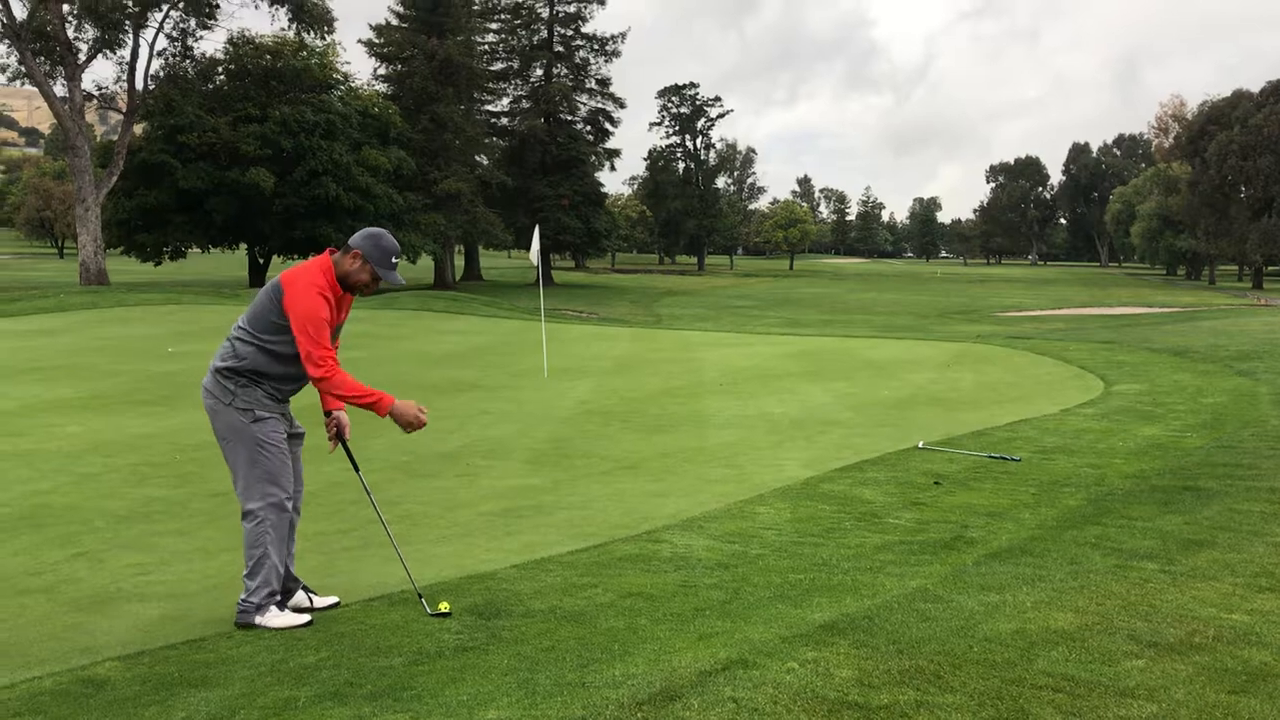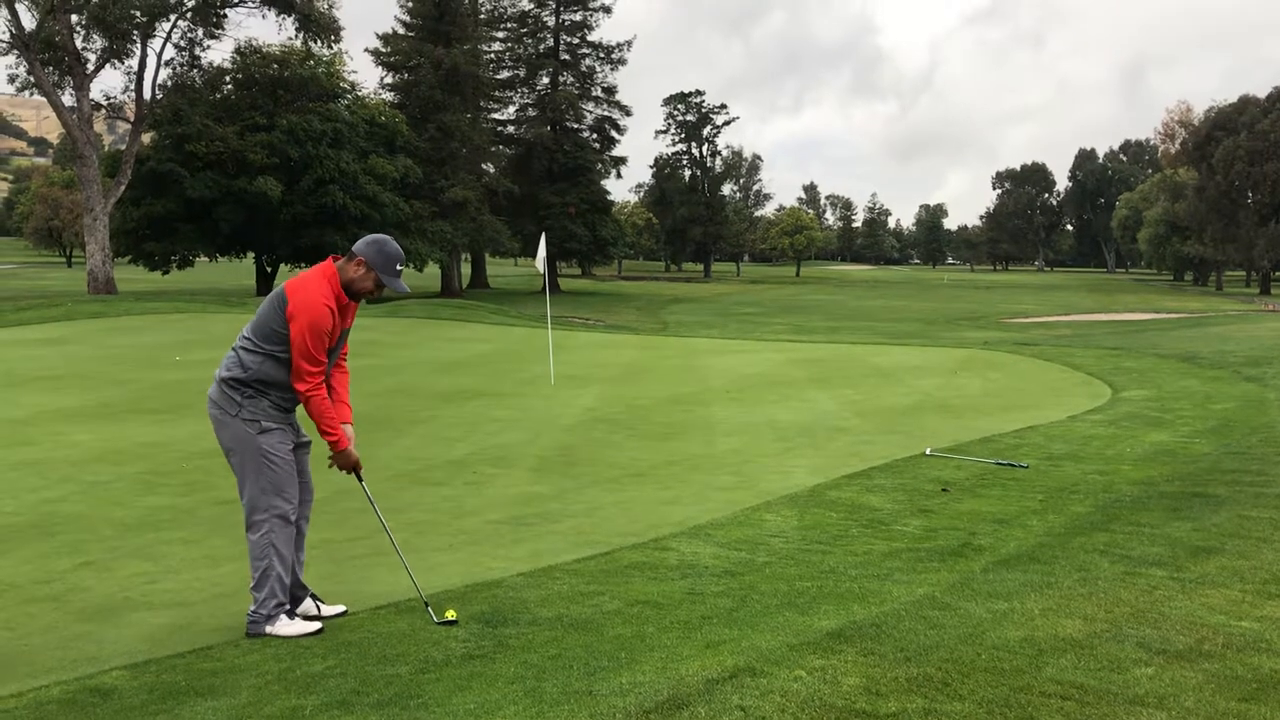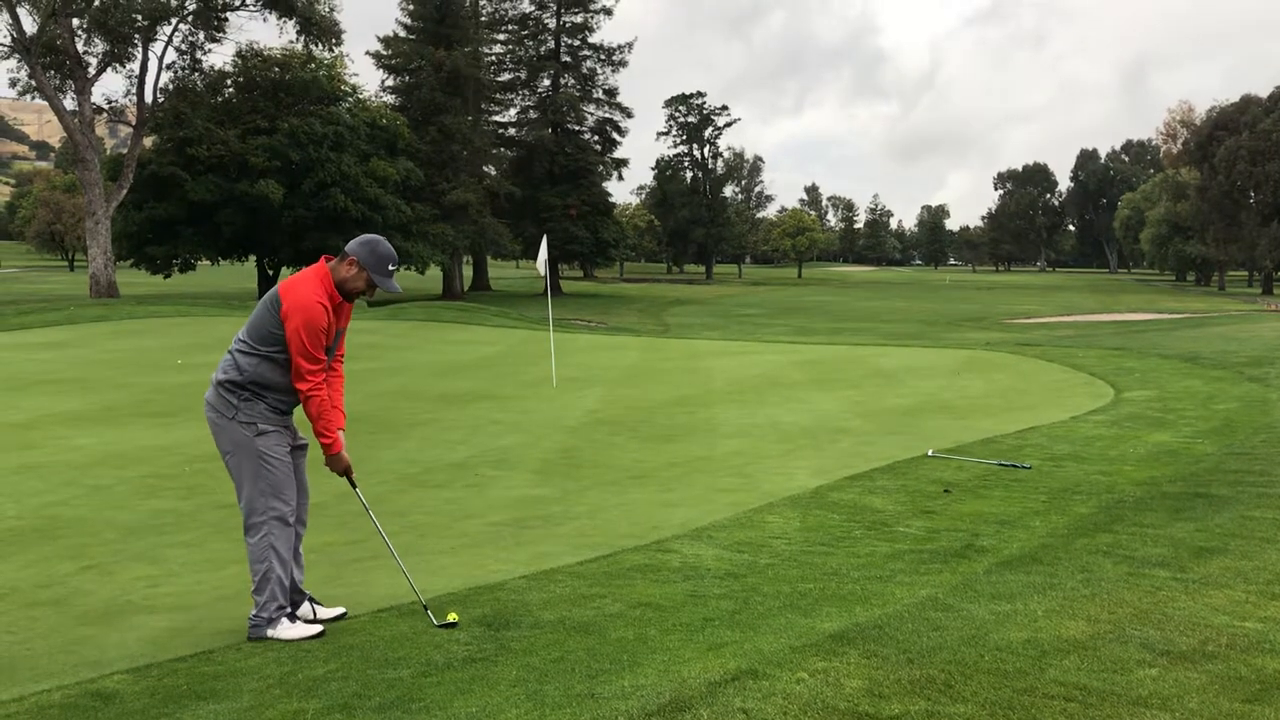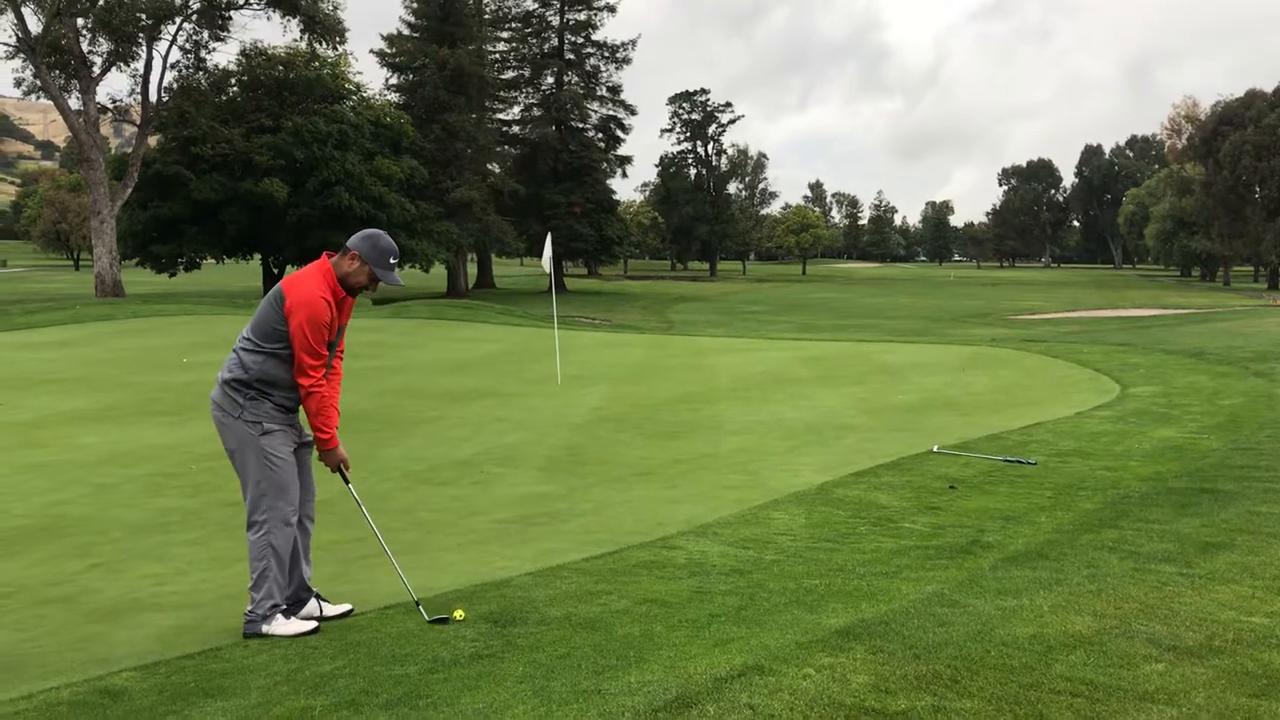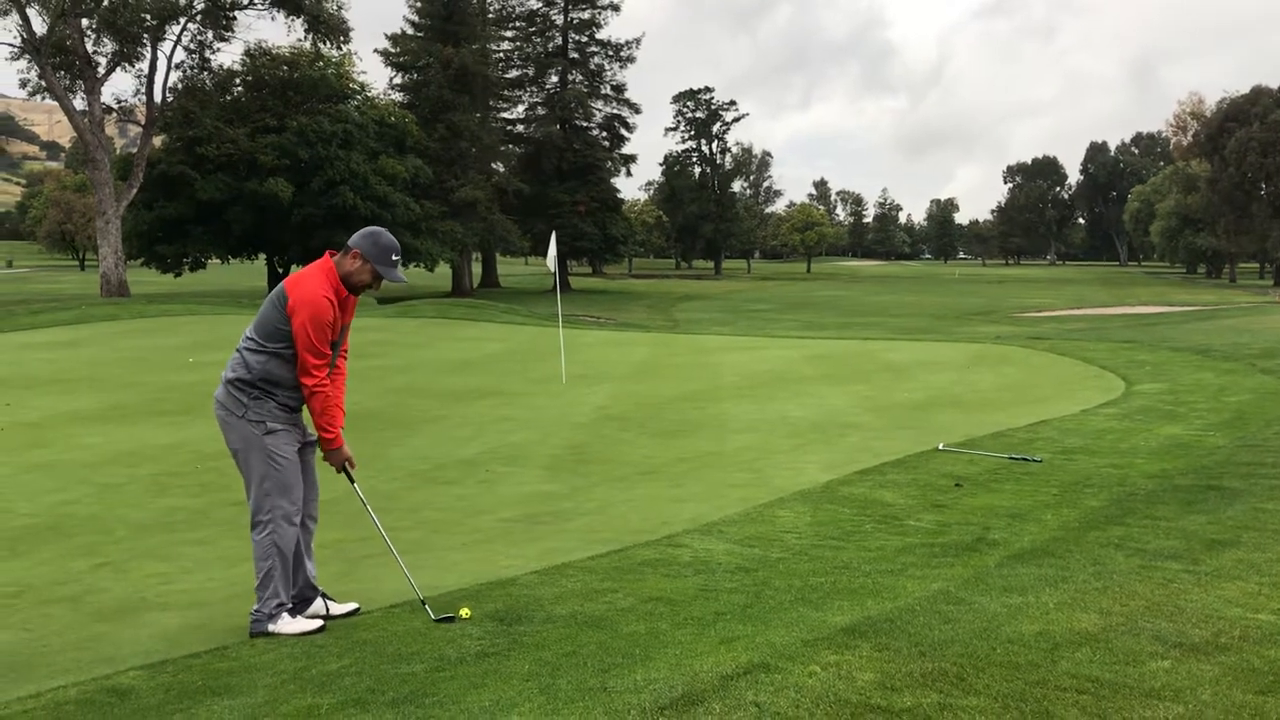
dt=0.4s
person 1, frame 1
left shoulder: (341, 287)
right shoulder: (309, 290)
left elbow: (324, 357)
right elbow: (322, 369)
left wrist: (335, 409)
right wrist: (390, 407)
left hip: (267, 396)
right hip: (240, 394)
left knee: (286, 494)
right knee: (269, 497)
left ankle: (282, 587)
right ankle: (258, 603)
person 1, frame 2
left shoulder: (345, 294)
right shoulder: (314, 300)
left elbow: (336, 361)
right elbow: (309, 384)
left wrist: (344, 423)
right wrist: (338, 443)
left hip: (274, 405)
right hip: (246, 405)
left knee: (297, 501)
right knee: (273, 507)
left ankle: (291, 595)
right ankle: (267, 613)
person 1, frame 3
left shoulder: (340, 295)
right shoulder: (308, 301)
left elbow: (332, 365)
right elbow: (309, 383)
left wrist: (338, 427)
right wrist: (332, 446)
left hip: (272, 409)
right hip: (243, 408)
left knee: (293, 507)
right knee: (271, 511)
left ankle: (291, 601)
right ankle: (268, 616)
person 1, frame 4
left shoulder: (341, 290)
right shoulder: (311, 296)
left elbow: (332, 362)
right elbow: (311, 379)
left wrist: (332, 425)
right wrist: (327, 442)
left hip: (277, 406)
right hip: (248, 406)
left knee: (299, 505)
right knee: (276, 508)
left ankle: (297, 598)
right ankle: (263, 613)
person 1, frame 5
left shoulder: (344, 290)
right shoulder: (314, 296)
left elbow: (336, 361)
right elbow: (314, 378)
left wrist: (335, 426)
right wrist: (333, 441)
left hip: (282, 406)
right hip: (253, 406)
left knee: (302, 505)
right knee: (279, 508)
left ankle: (303, 597)
right ankle: (270, 612)
